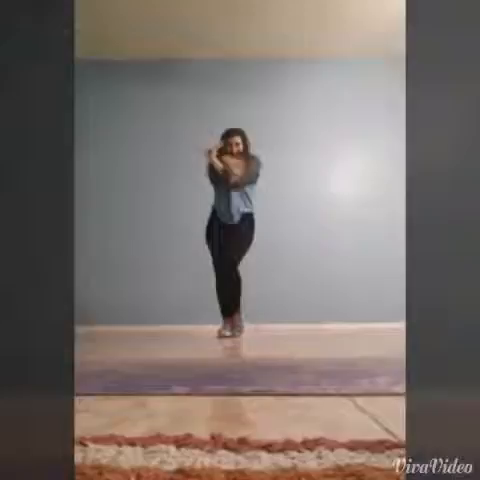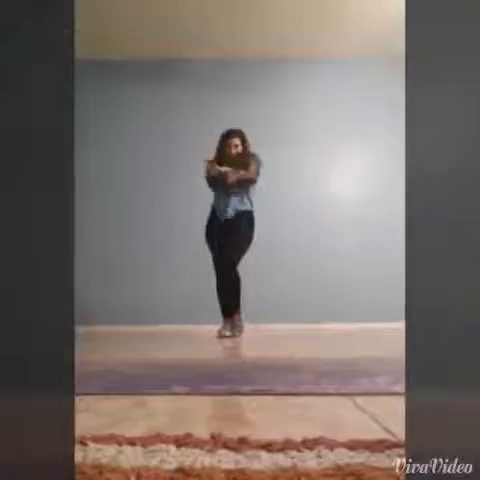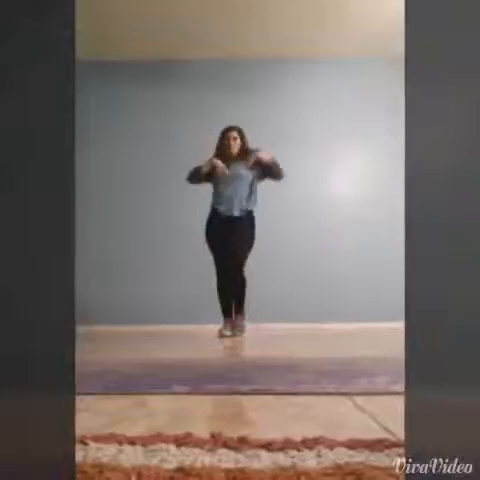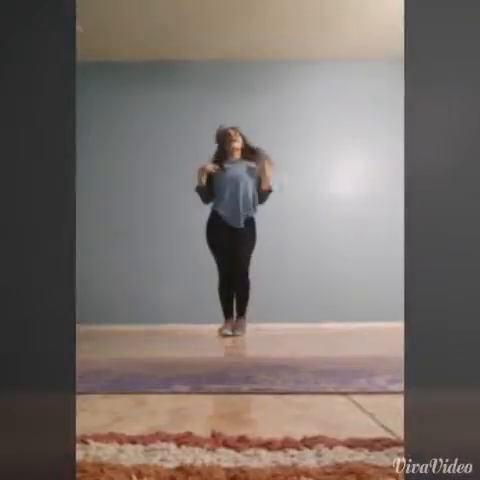
dt=0.2s
person 1, frame 1
left shoulder: (252, 162)
right shoulder: (219, 162)
left elbow: (239, 181)
right elbow: (216, 180)
left wrist: (233, 169)
right wrist: (213, 161)
left hip: (242, 221)
right hip: (218, 221)
left knee: (229, 265)
right knee: (219, 269)
left ankle: (236, 314)
right ankle: (227, 319)
person 1, frame 2
left shoulder: (250, 160)
right shoulder: (217, 164)
left elbow: (250, 176)
right elbow: (213, 183)
left wrist: (242, 175)
right wrist: (220, 172)
left hip: (242, 219)
right hip: (218, 220)
left knee: (229, 265)
right knee: (220, 269)
left ankle: (237, 314)
right ankle: (226, 319)
person 1, frame 3
left shoulder: (253, 162)
right shoulder: (216, 165)
left elbow: (278, 174)
right elbow: (192, 178)
left wrist: (267, 158)
right wrist: (207, 167)
left hip: (244, 221)
right hip: (218, 221)
left knee: (236, 268)
right knee: (222, 271)
left ankle: (240, 316)
right ankle: (227, 319)
person 1, frame 4
left shoulder: (255, 165)
right shoulder: (216, 167)
left elbow: (260, 199)
right elbow: (207, 198)
left wrist: (267, 179)
right wrist: (202, 178)
left hip: (245, 225)
right hip: (219, 225)
left knee: (241, 271)
right knee: (225, 272)
left ankle: (241, 318)
right ankle: (228, 319)
